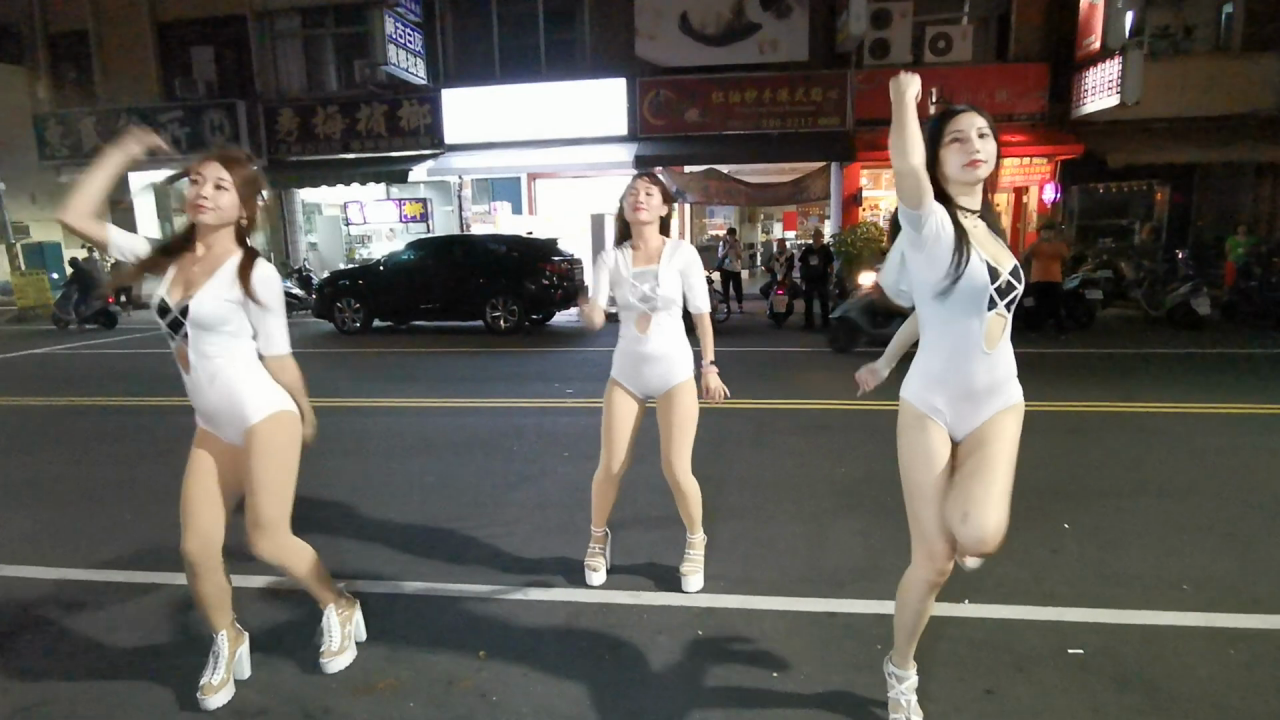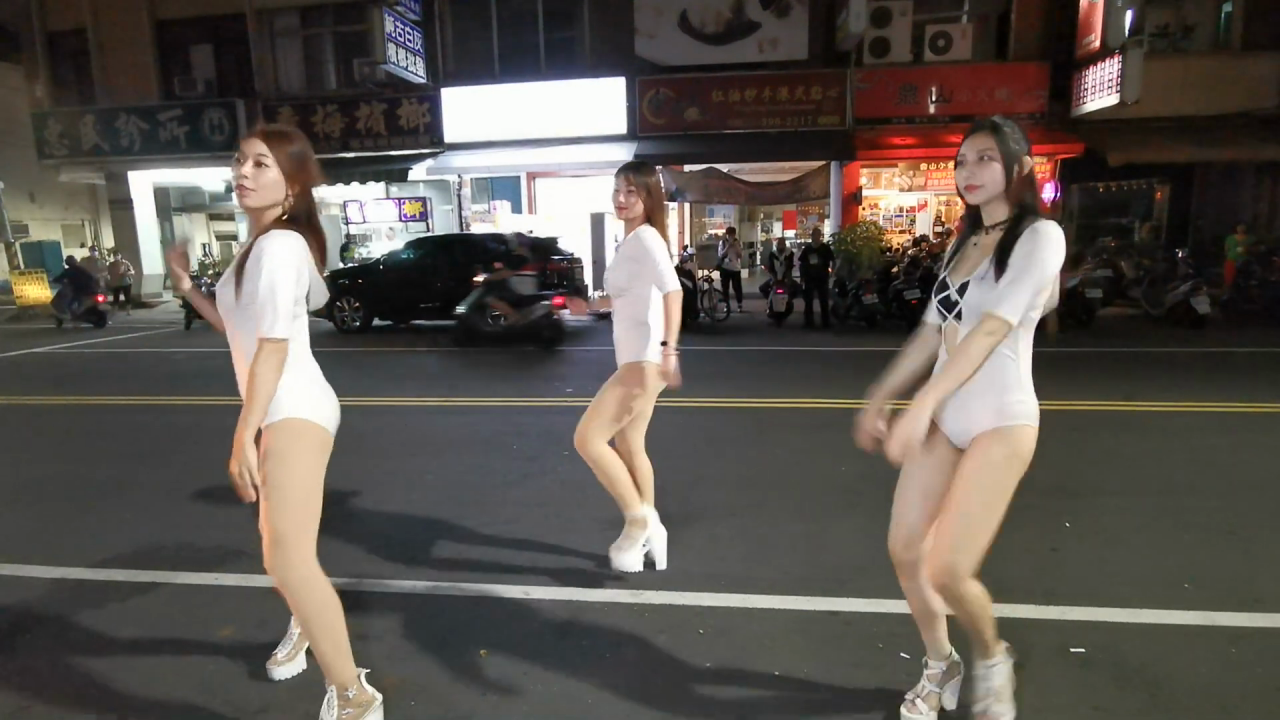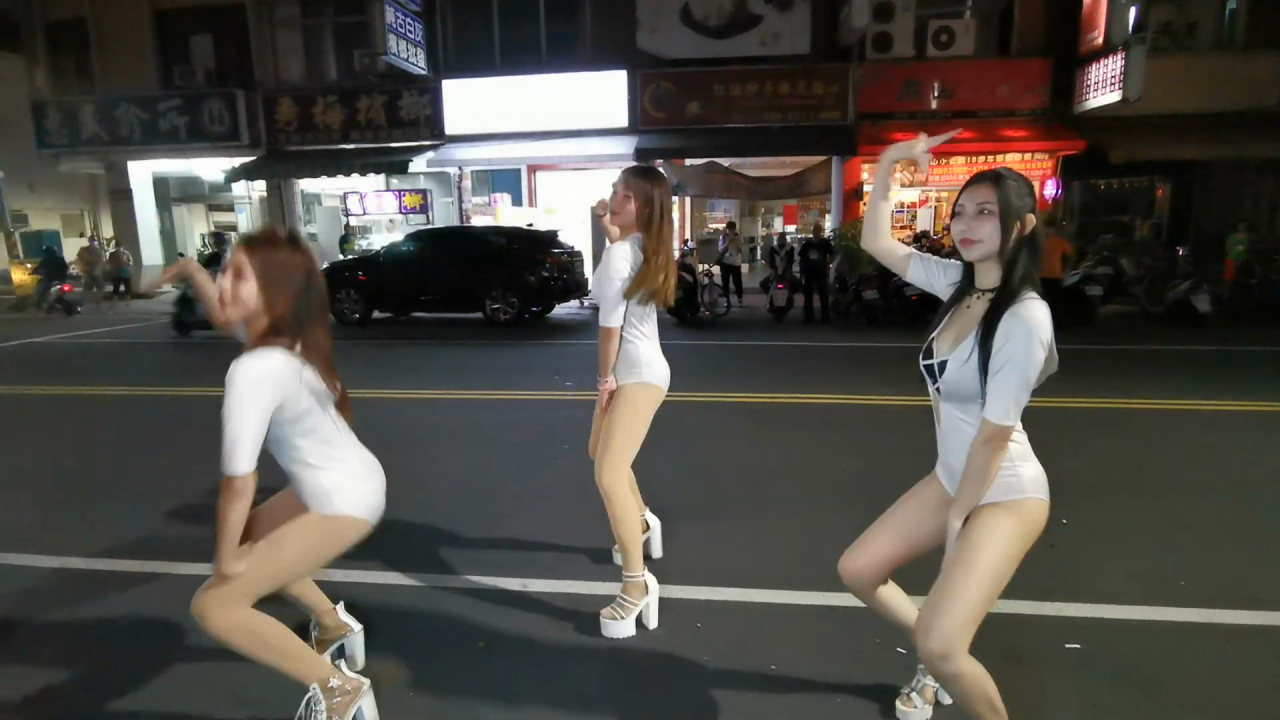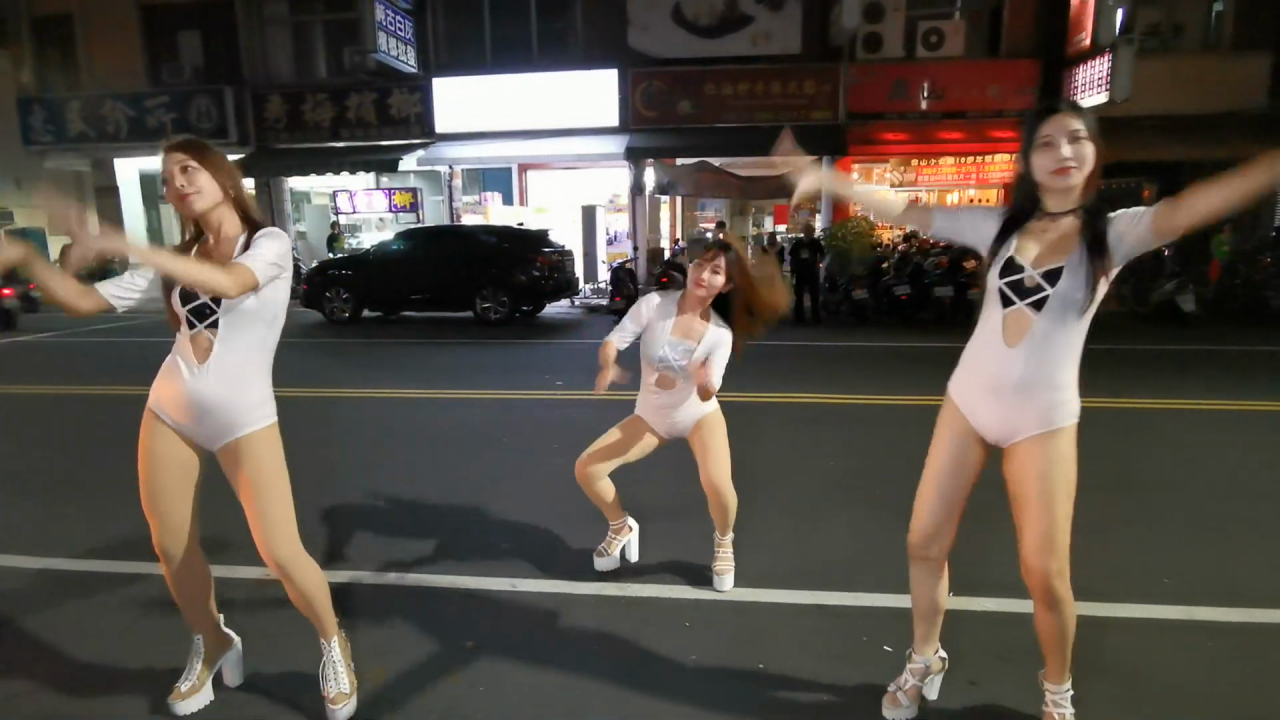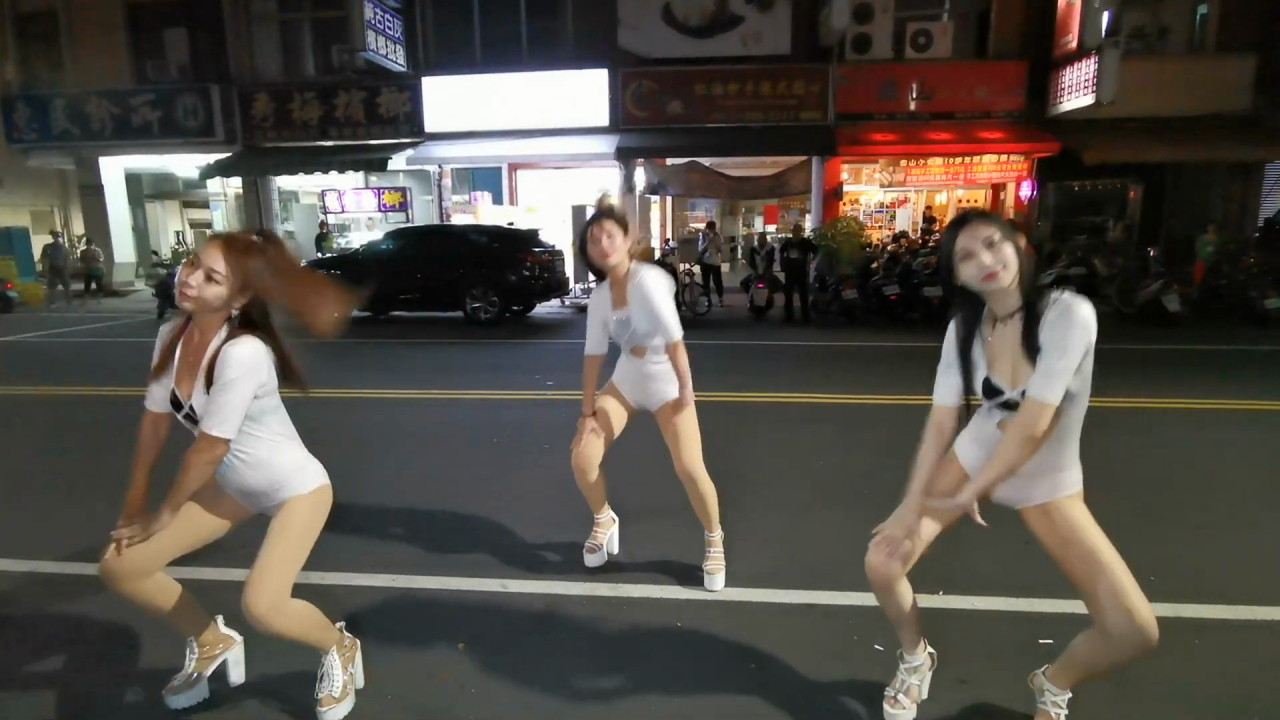
dt=1s
person 1, frame 1
left shoulder: (989, 230)
right shoulder: (926, 220)
right elbow: (900, 166)
left wrist: (888, 359)
right wrist: (905, 98)
left hip: (997, 405)
right hip: (929, 407)
left knee: (980, 535)
right knee: (933, 559)
left ankle: (962, 529)
person 1, frame 2
left shoulder: (1040, 237)
right shoulder: (965, 247)
left elbow: (994, 329)
left wrist: (921, 406)
right wrist: (879, 398)
left hip: (1001, 423)
right hip: (946, 418)
left knee: (946, 569)
right knee: (903, 550)
left ankle: (992, 657)
right ankle: (940, 667)
person 1, frame 3
left shoulder: (1025, 314)
right shoulder: (961, 283)
left elbow: (999, 430)
right elbow: (878, 243)
left wrist: (958, 514)
right wrist: (887, 164)
left hip: (1008, 497)
right hip: (953, 480)
left knee: (940, 638)
right knee: (859, 570)
right ankle: (937, 666)
person 1, frame 4
left shoulder: (1116, 232)
right shoulder: (996, 224)
left elbow: (1188, 208)
right elbow: (908, 212)
right wrist: (826, 180)
left hip: (1044, 421)
right hip: (966, 405)
left knee: (1045, 579)
right knee: (926, 542)
right ankle: (924, 662)
person 1, frame 5
left shoulder: (1068, 313)
right shoulder: (964, 329)
left elbow: (1035, 422)
right elbow: (941, 422)
left wrist: (973, 492)
right wrist: (912, 505)
left hip: (1049, 487)
right hip: (972, 461)
left knee: (1135, 631)
right knee: (882, 560)
right ankle: (915, 659)
person 2, frame 1
left shoulder: (255, 273)
right shoulder: (166, 258)
left elbow: (277, 356)
right elbow: (74, 217)
left wrist: (302, 417)
right wrist: (119, 157)
left hip: (265, 416)
right hip: (212, 427)
left knee: (269, 542)
right knee: (197, 546)
left ankle: (340, 607)
right ankle: (227, 640)
person 2, frame 2
left shoulder: (276, 246)
right shoulder: (269, 244)
left elbow: (273, 347)
right elbow: (239, 322)
left wrist: (245, 438)
right wrist: (188, 287)
left hip: (295, 413)
right hip: (289, 412)
left knee: (287, 564)
right knee: (285, 536)
right ankle: (307, 628)
person 2, frame 3
left shoulder: (255, 371)
right shoulder: (286, 338)
left elbow: (237, 484)
right elbow: (232, 318)
left wrist: (225, 556)
right wrist: (199, 279)
left hip: (342, 504)
right hip: (344, 483)
left knee: (215, 607)
right knee: (256, 550)
right ankle: (336, 629)
person 2, frame 4
left shoulder: (270, 243)
right shoulder: (173, 260)
left elbow: (227, 283)
right elbow: (83, 300)
left wrist: (120, 244)
left hip: (245, 422)
right hip: (170, 414)
left knee: (283, 553)
right knee: (173, 549)
left ankle: (333, 646)
right ankle: (214, 646)
person 2, frame 5
left shoulder: (242, 353)
right shoulder: (171, 336)
left elbow: (210, 447)
right elbow: (154, 423)
left wrist: (161, 515)
right wrist: (133, 505)
left hip: (297, 489)
right hip: (236, 487)
left knee: (261, 604)
right knee: (119, 566)
left ankle: (339, 648)
right ankle: (212, 643)
person 3, frame 1
left shoulder: (682, 253)
right shoulder: (611, 258)
left elbow: (701, 314)
right elbow: (598, 314)
left wrist: (710, 366)
right wrist: (590, 310)
left hip: (674, 373)
right hip: (626, 372)
left knee: (676, 469)
right knee: (610, 465)
left ankle: (695, 543)
right ankle: (598, 538)
person 3, frame 2
left shoulder: (646, 238)
right shoulder: (633, 240)
left elbow: (672, 290)
left wrist: (668, 348)
right wrist: (589, 306)
left hip: (644, 359)
right hip: (637, 358)
left knee: (587, 438)
right knee: (628, 444)
left ankle: (639, 518)
right ankle: (647, 524)
person 3, frame 3
left shoulder: (618, 254)
right shoulder: (643, 245)
left elbow: (610, 324)
left wrist: (604, 376)
right wrist: (608, 241)
left hip: (639, 374)
right hip: (628, 369)
left knee: (609, 477)
right knee: (600, 451)
left ankle: (637, 584)
right ankle: (641, 521)
person 3, frame 4
left shoulder: (720, 334)
right shoulder: (654, 305)
left elbow: (708, 394)
right elbow: (611, 343)
left wrist: (701, 381)
right wrist: (607, 367)
left hip: (699, 415)
right hip: (650, 416)
left knee: (718, 485)
right knee: (585, 470)
left ankle: (724, 545)
right ankle: (622, 528)
person 3, frame 5
left shoulder: (645, 280)
right shoulder: (600, 295)
left elbow: (674, 338)
right elbow: (593, 355)
left wrist: (684, 389)
right wrist: (588, 409)
left hip: (669, 386)
right hip: (624, 384)
left knee: (689, 469)
right knee: (582, 456)
left ankle: (714, 543)
right ankle: (603, 522)
